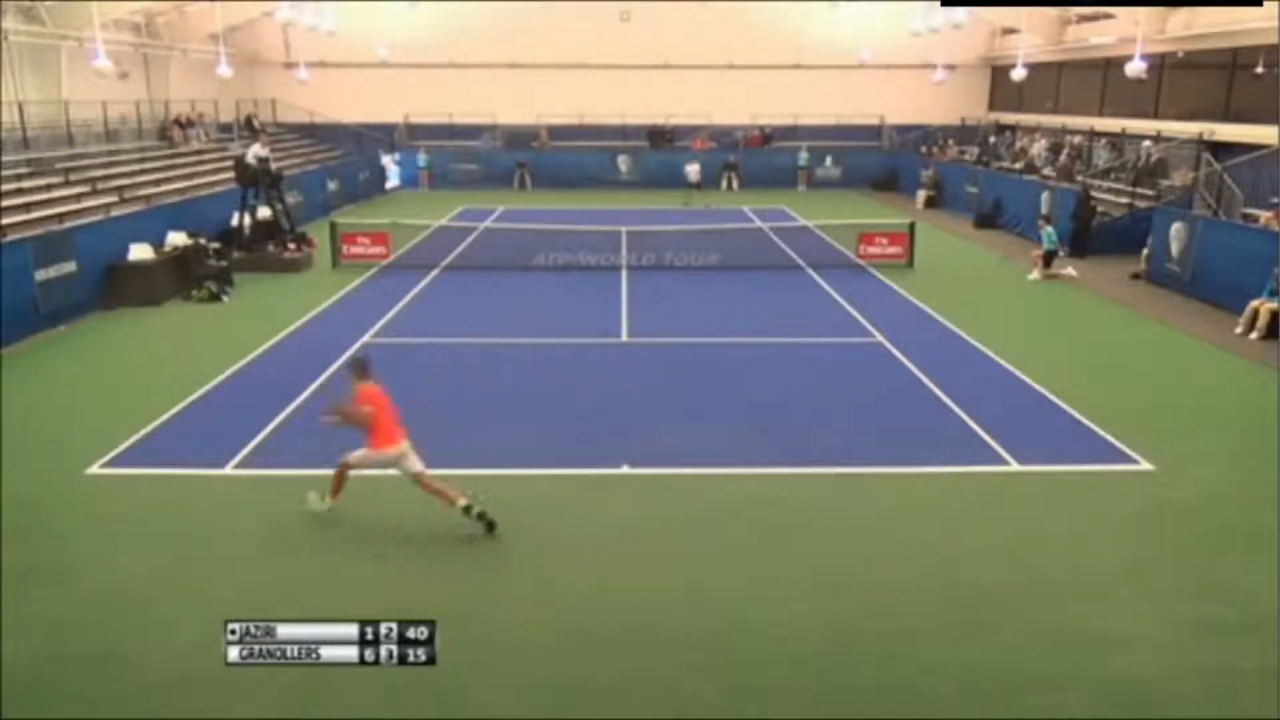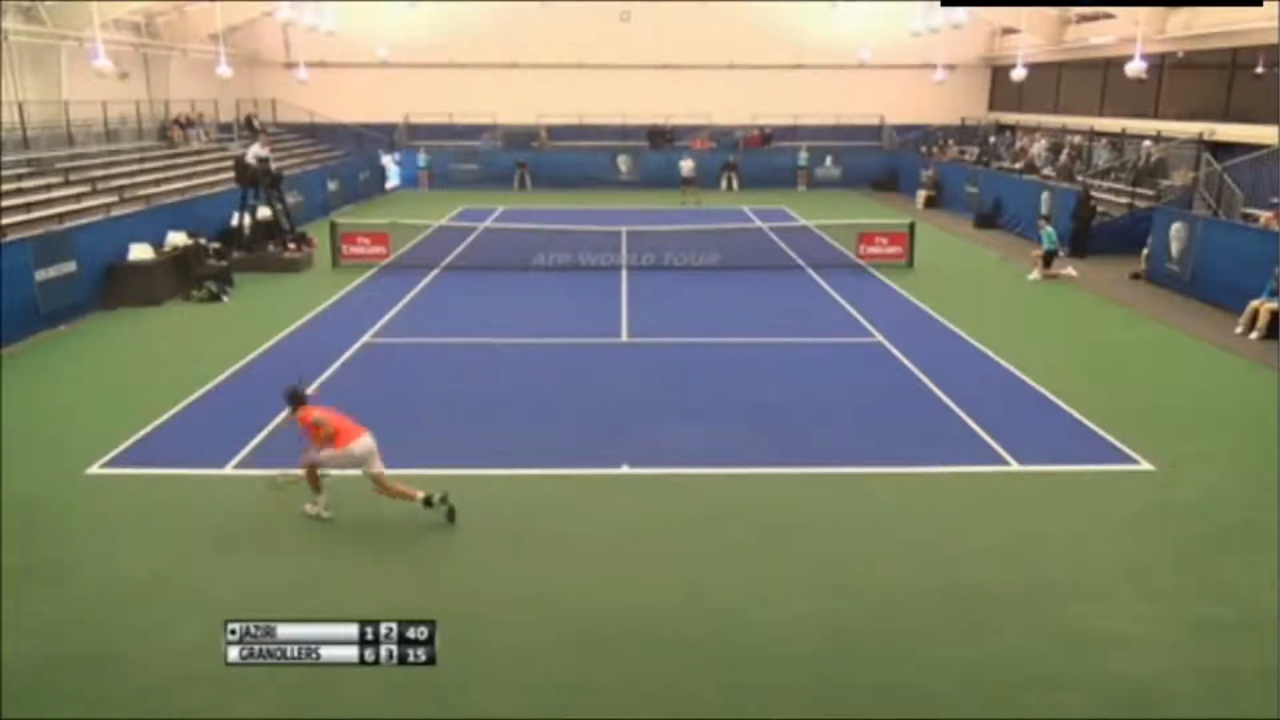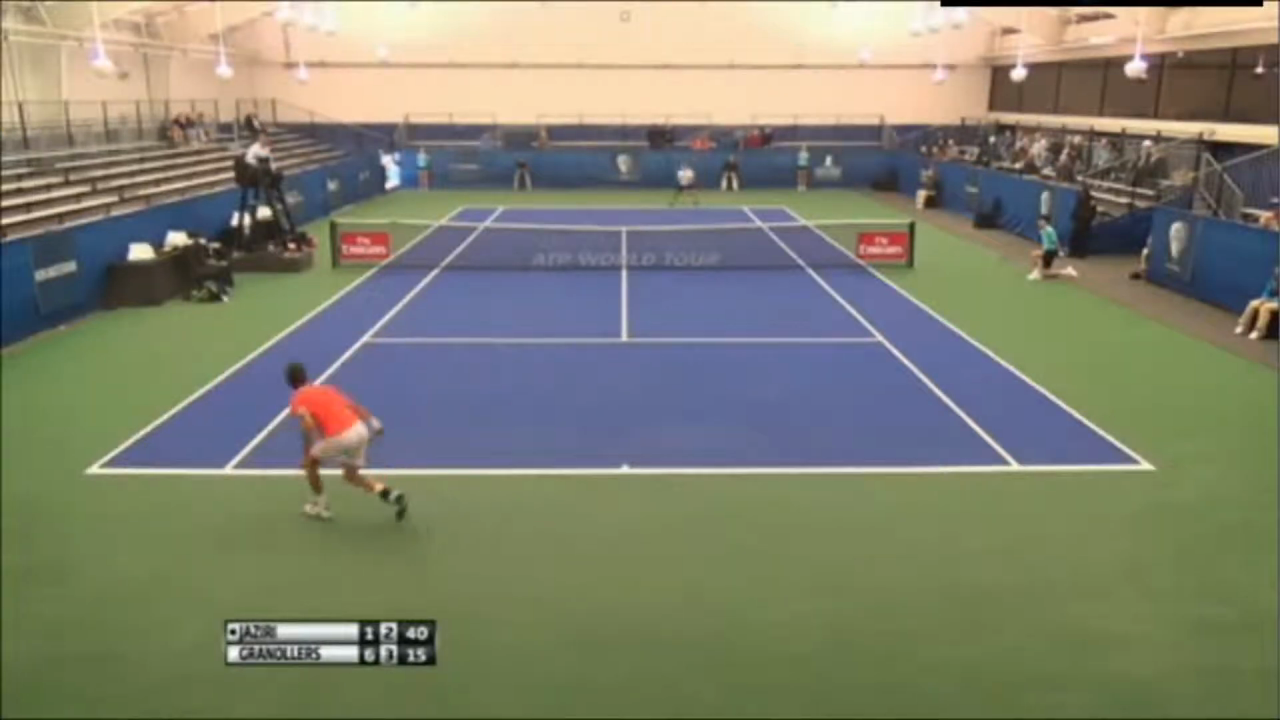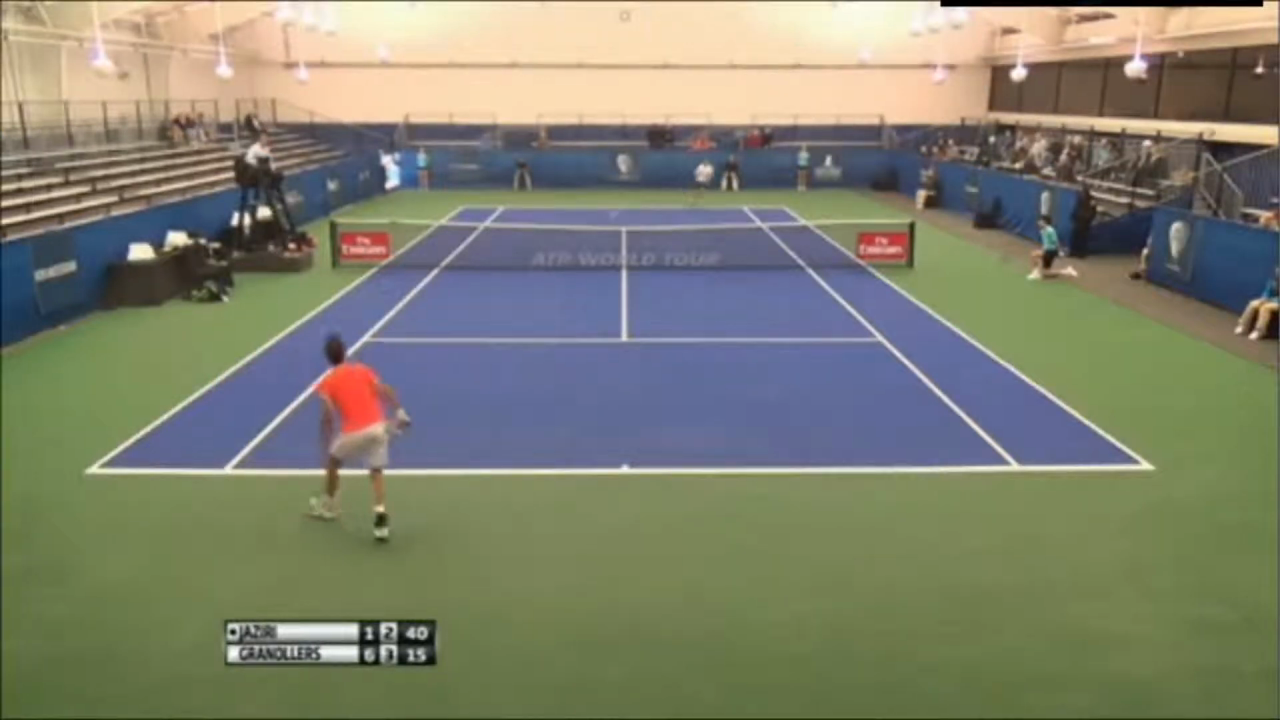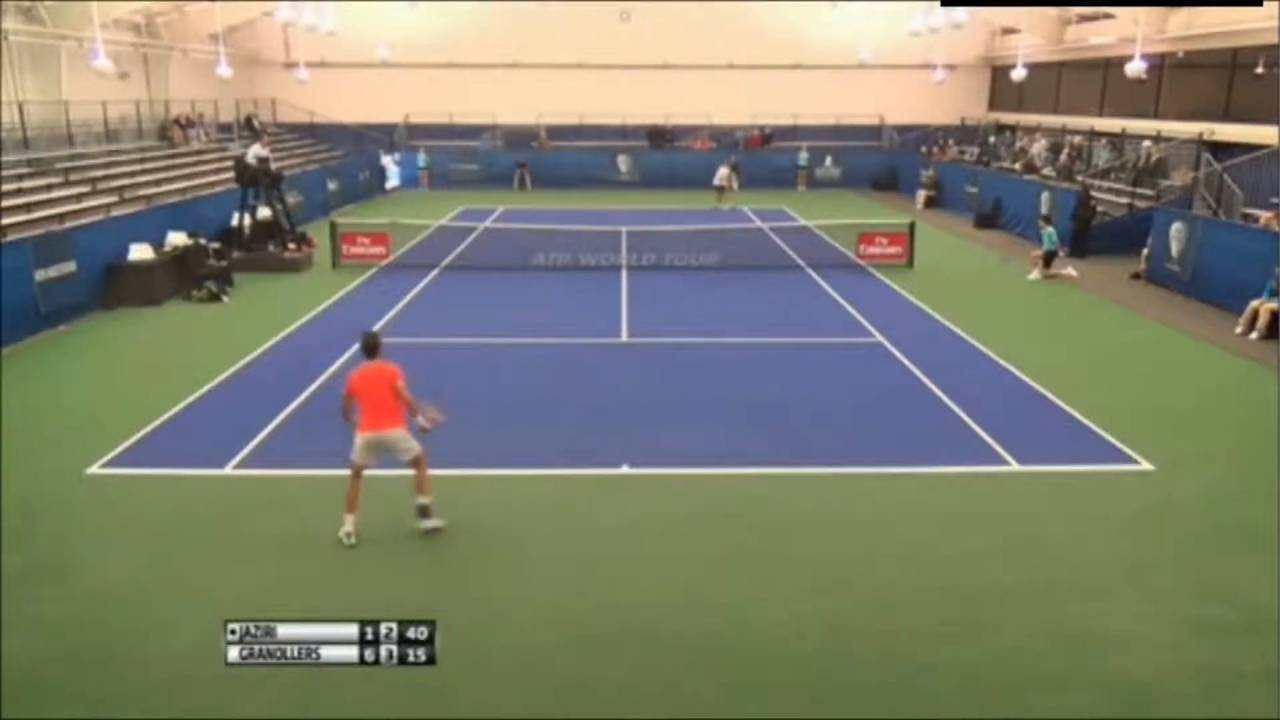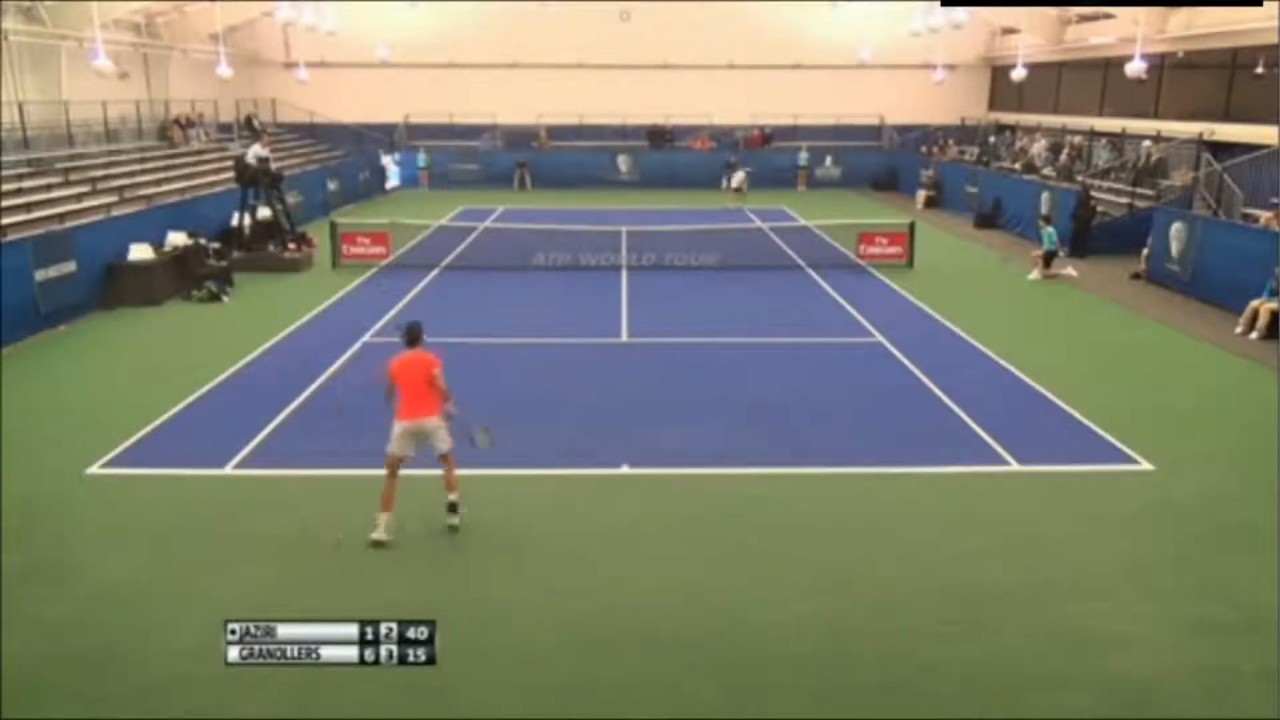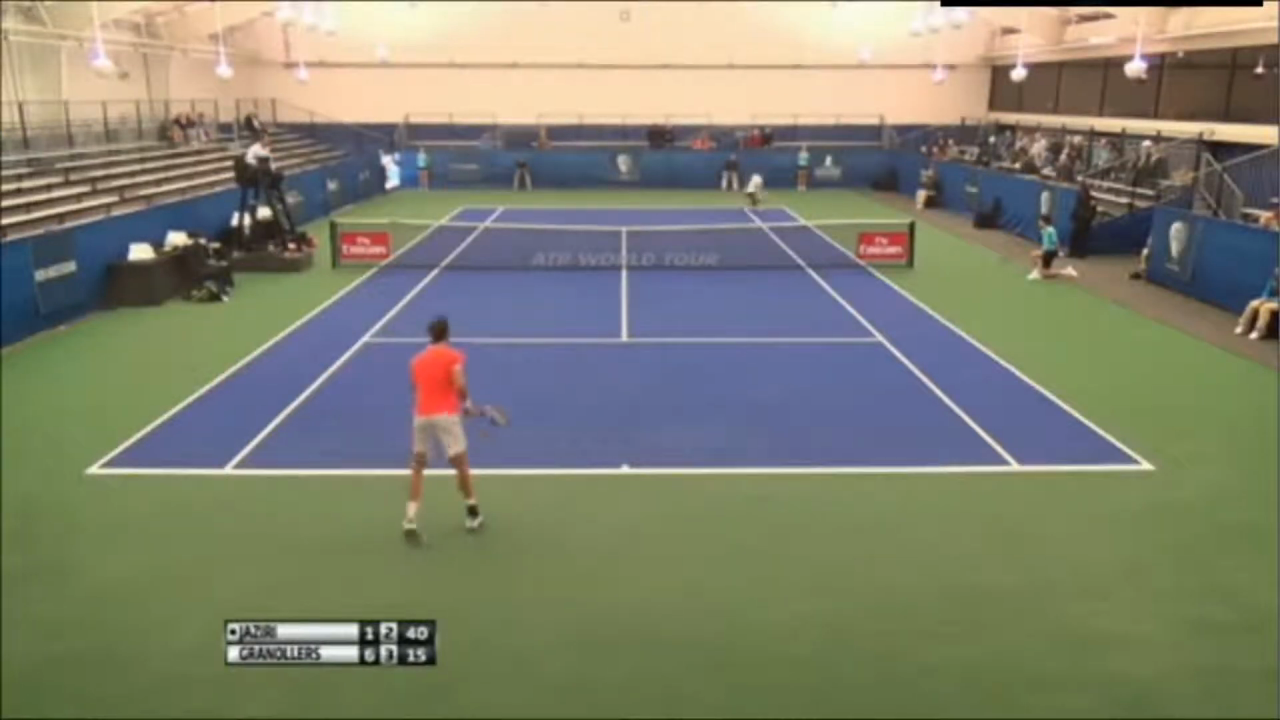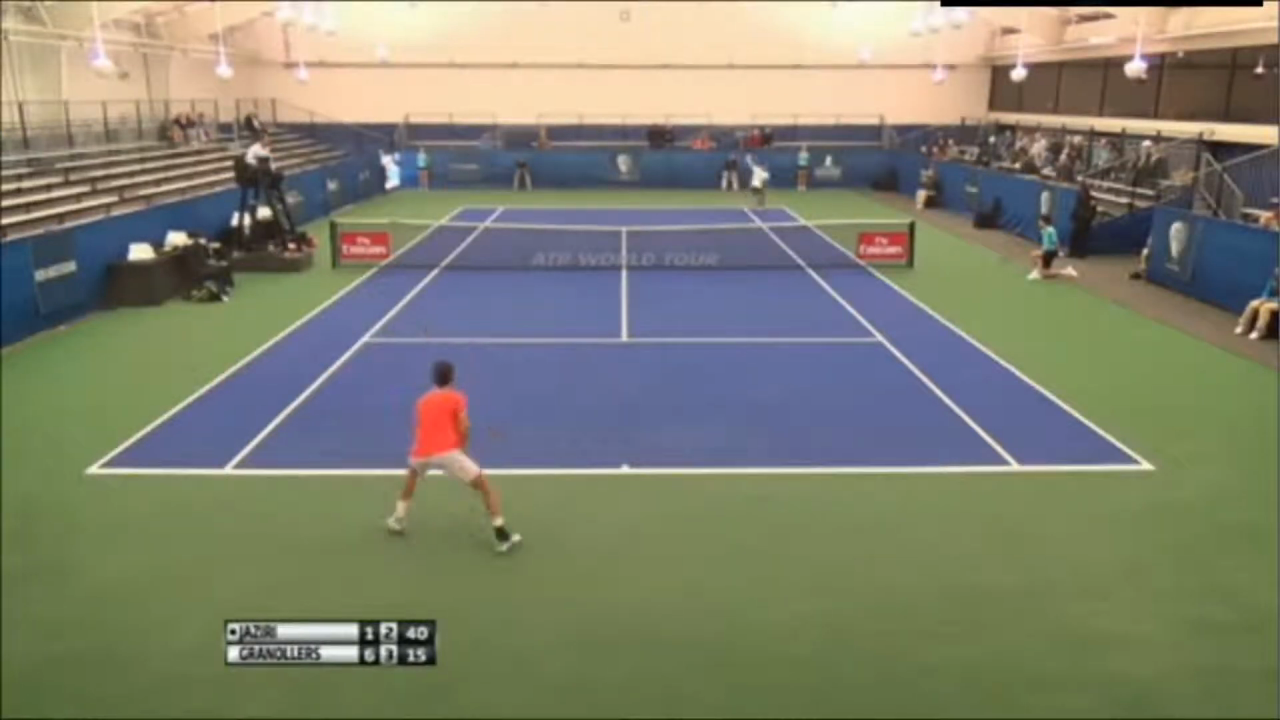
dt=0.3s
person 1, frame 1
left shoulder: (362, 392)
right shoulder: (373, 389)
left elbow: (366, 423)
left wrist: (340, 415)
right wrist: (341, 414)
left hip: (381, 449)
right hip: (400, 444)
left knee: (343, 465)
right knee: (427, 483)
left ankle: (327, 502)
right ankle: (472, 511)
person 1, frame 2
left shoulder: (302, 415)
right shoulder: (317, 411)
left elbow: (330, 427)
left wrist: (315, 450)
left hip: (350, 447)
right hip: (366, 440)
left knee: (310, 465)
right knee: (384, 487)
left ankle: (319, 506)
right ankle: (434, 499)
person 1, frame 3
left shoulder: (297, 399)
right shoulder: (325, 388)
left elbow: (309, 425)
right elbow: (353, 405)
left wrist: (307, 454)
right wrist: (373, 422)
left hip: (340, 436)
right hip: (359, 429)
left knee: (311, 463)
right knee: (351, 475)
left ankle: (320, 506)
right ankle: (389, 494)
person 1, frame 4
left shoulder: (327, 382)
right shoulder: (362, 370)
left elbow: (328, 416)
right elbow: (386, 392)
left wrist: (325, 441)
right wrist: (400, 412)
left hip: (353, 432)
right hip: (377, 427)
left knee: (333, 464)
right knee: (377, 474)
left ankle: (325, 506)
right ankle: (380, 522)
person 1, frame 5
left shoulder: (353, 376)
right shoulder: (392, 370)
left elbow: (346, 411)
right elbow: (406, 398)
left wrist: (354, 422)
right wrist: (420, 419)
left hip: (366, 433)
right hip: (394, 430)
left knee: (356, 476)
right knee: (420, 462)
left ankle: (348, 529)
right ankle: (425, 516)
person 1, frame 6
left shoulder: (395, 363)
right shoulder: (431, 359)
left elbow: (390, 396)
right elbow: (442, 388)
right wrist: (448, 406)
left hip: (404, 422)
right hip: (431, 419)
left knee: (391, 473)
right knee: (448, 460)
left ankle: (382, 528)
right ankle: (452, 512)
person 1, frame 7
left shoulder: (417, 359)
right shoulder: (453, 355)
right elbow: (460, 385)
right wrist: (466, 403)
left hip: (421, 416)
right hip: (445, 415)
left knee: (417, 467)
right knee: (460, 465)
left ankle: (411, 519)
right ankle: (472, 514)
person 1, frame 8
left shoulder: (423, 400)
right shoulder: (457, 398)
right elbow: (464, 430)
right wrist: (460, 447)
left hip: (421, 454)
right hip: (448, 452)
left knee: (413, 472)
right knee: (485, 487)
left ankle: (399, 518)
right ankle: (502, 536)
